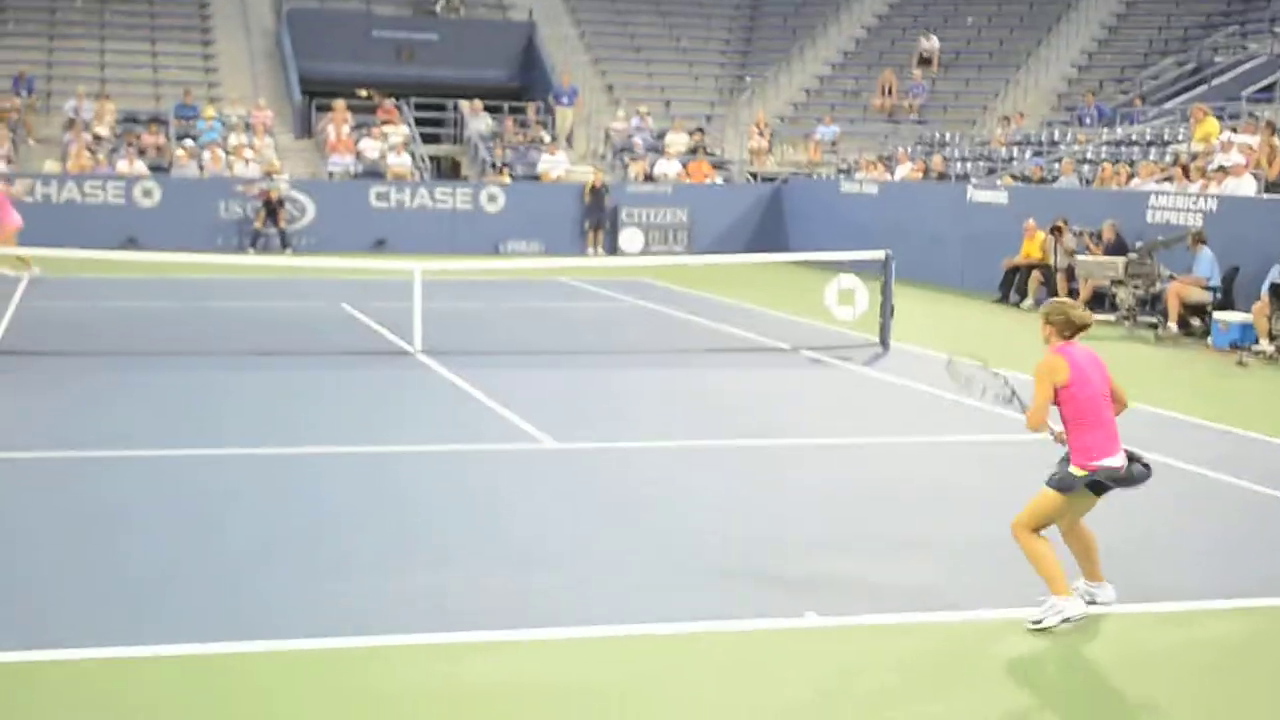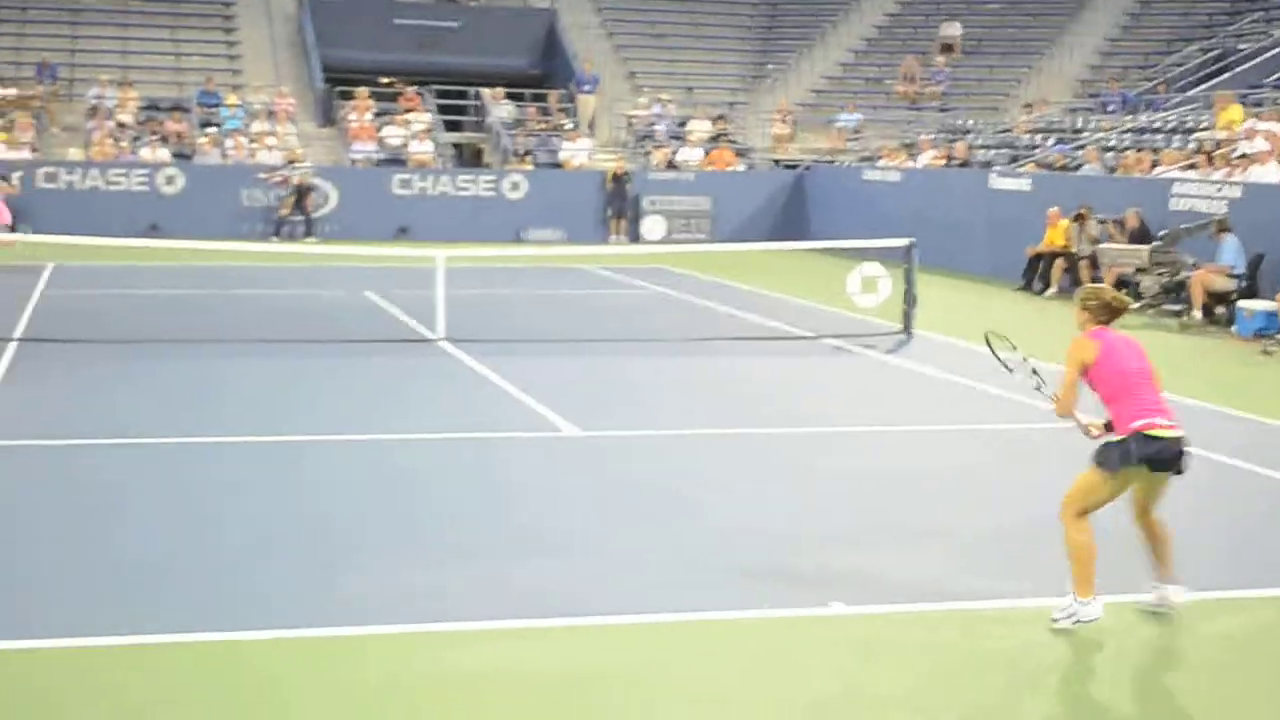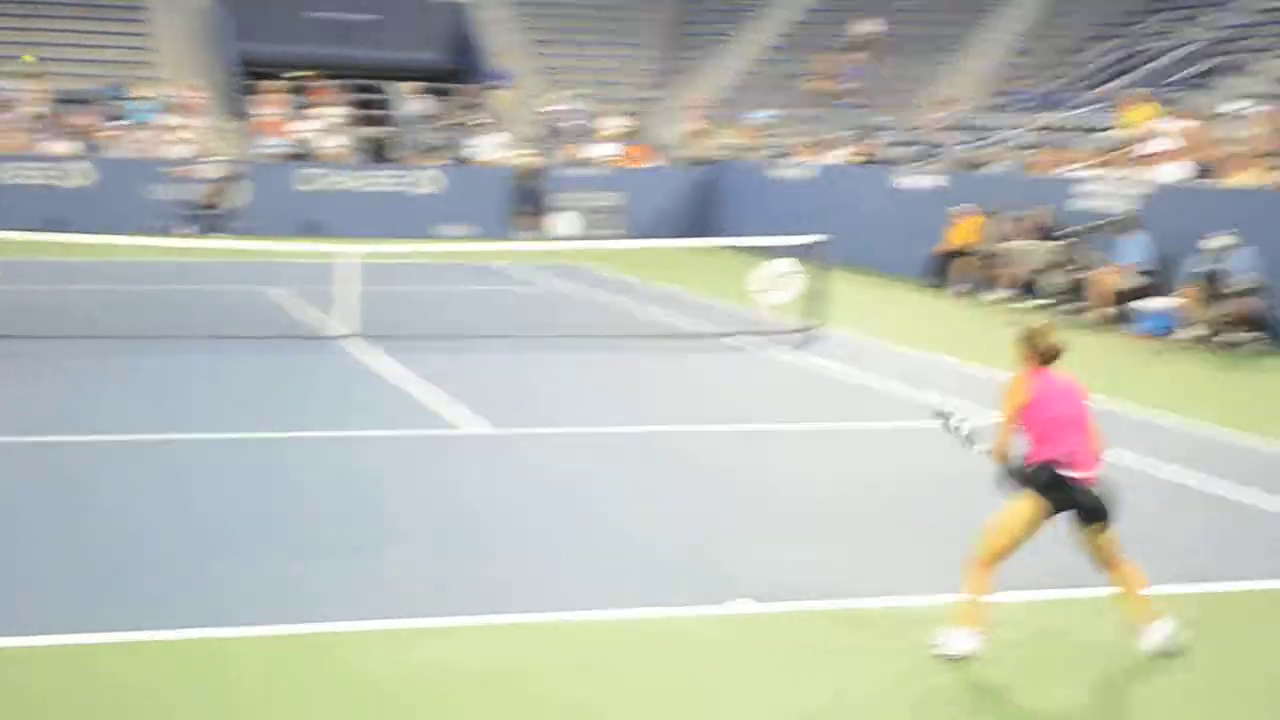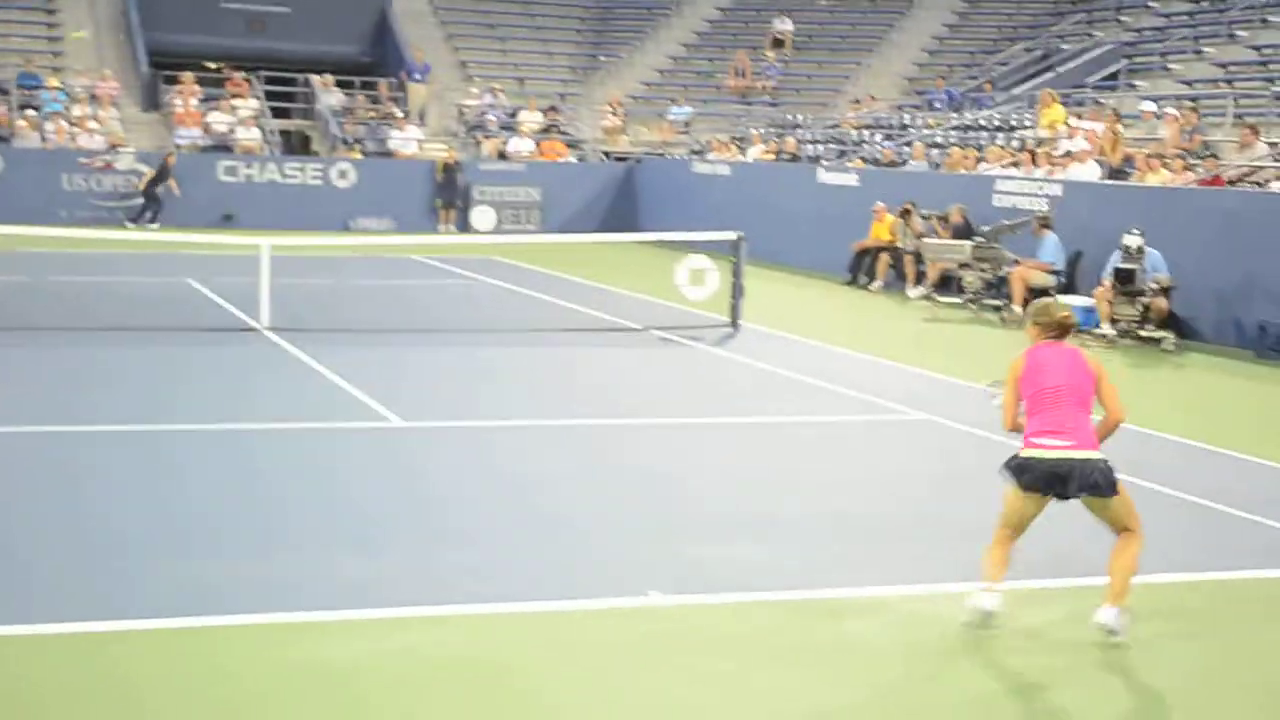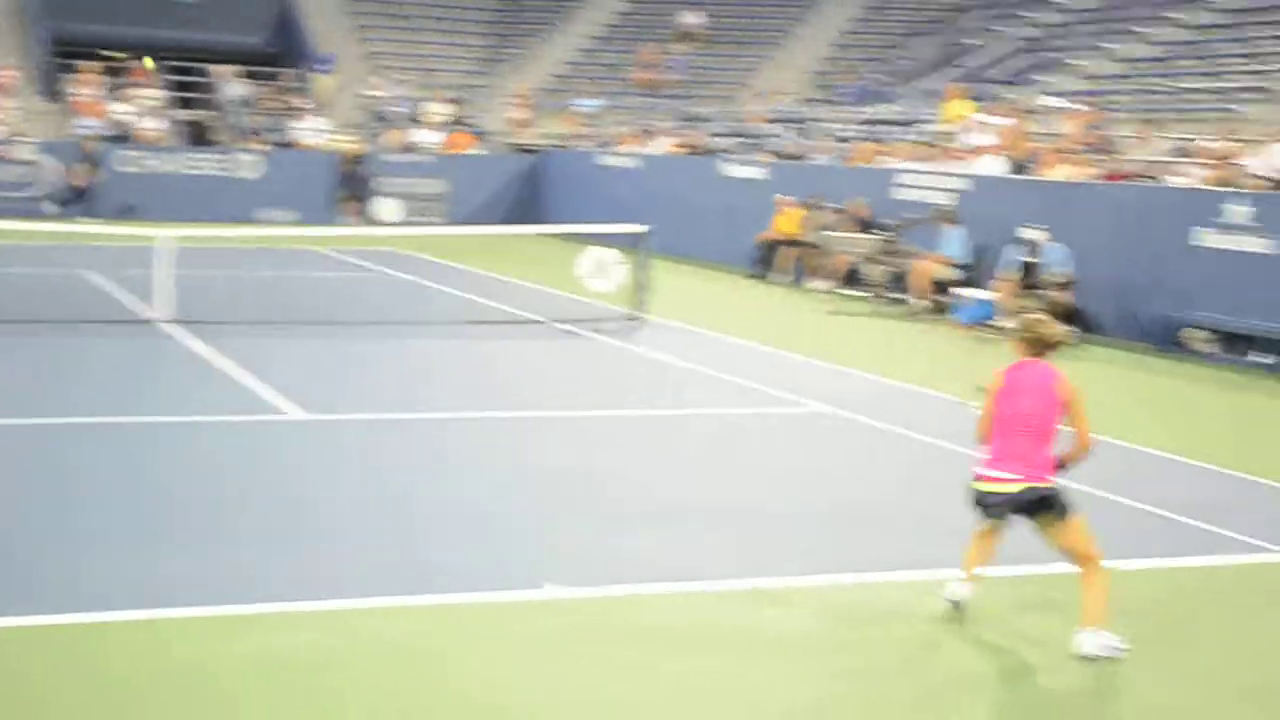
dt=0.2s
person 1, frame 1
left shoulder: (1051, 363)
right shoulder: (1092, 356)
left elbow: (1036, 423)
right elbow: (1121, 402)
left wrist: (1034, 417)
left hip: (1090, 469)
right hip: (1117, 464)
left knee: (1023, 527)
right knee: (1067, 520)
left ankle: (1065, 600)
right ankle: (1096, 583)
person 1, frame 2
left shoulder: (1082, 345)
right shoulder: (1132, 343)
left elbow: (1065, 406)
left wrist: (1063, 407)
left hip: (1136, 439)
right hip: (1168, 438)
left knee: (1072, 512)
right knee: (1144, 512)
left ankle: (1085, 601)
right ankle: (1166, 587)
person 1, frame 3
left shoulder: (1021, 383)
right shoulder: (1073, 387)
left elbow: (1001, 447)
right elbow: (1095, 448)
left wrist: (1004, 462)
left hip: (1048, 480)
right hip: (1084, 485)
left knee: (984, 559)
right knee: (1111, 561)
left ankle: (964, 632)
right ankle: (1155, 628)
person 1, frame 4
left shoulder: (1020, 361)
right shoulder: (1088, 360)
left elbow: (1010, 423)
right elbow: (1116, 415)
left hip: (1036, 459)
right hip: (1086, 463)
left knee: (1006, 535)
right knee: (1131, 532)
left ankle: (988, 592)
right ankle: (1112, 609)
person 1, frame 5
left shoulder: (1001, 378)
right shoulder: (1062, 384)
right elbow: (1083, 444)
left hip: (993, 483)
right hip: (1036, 489)
left knee: (989, 530)
right knee: (1090, 562)
left ankle: (965, 583)
right ankle: (1092, 633)
